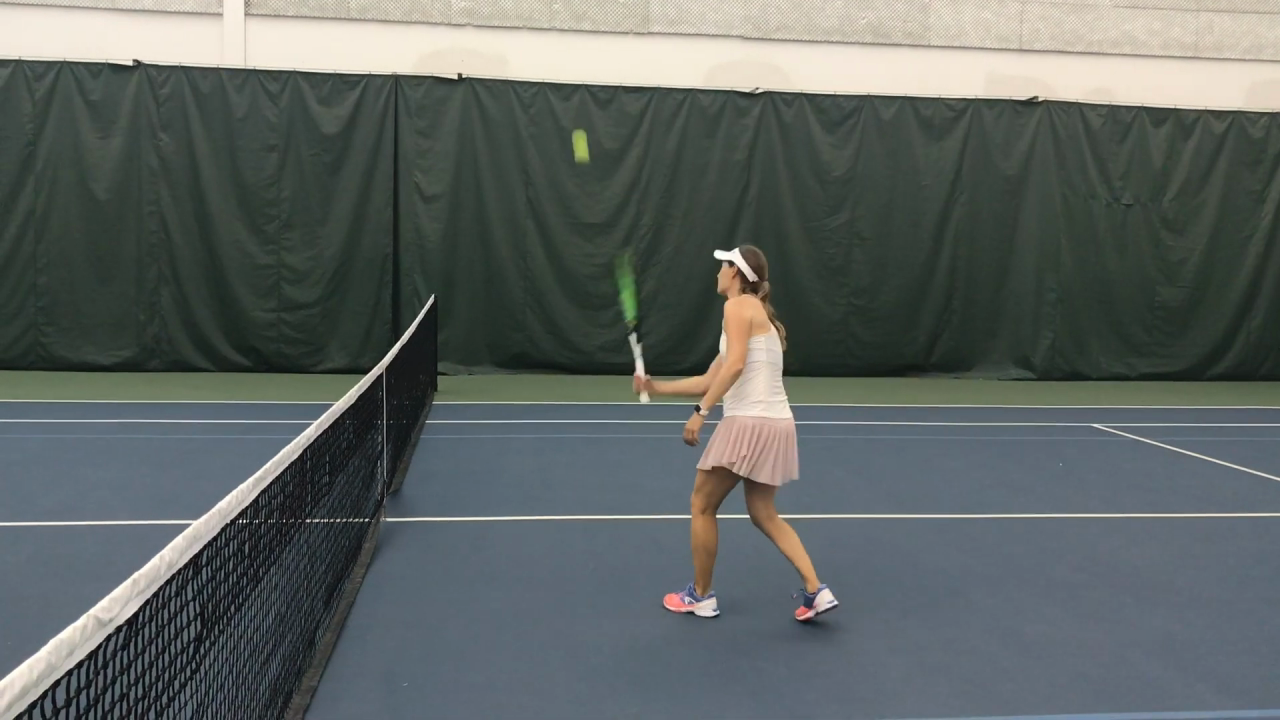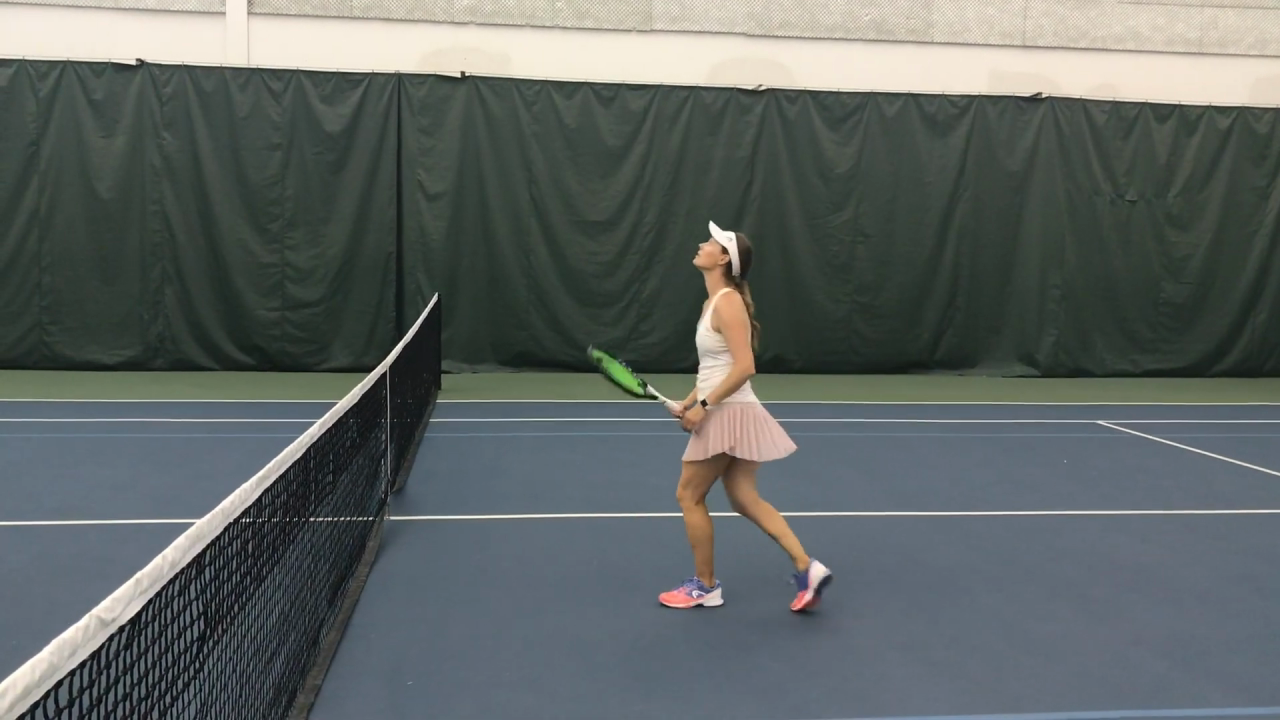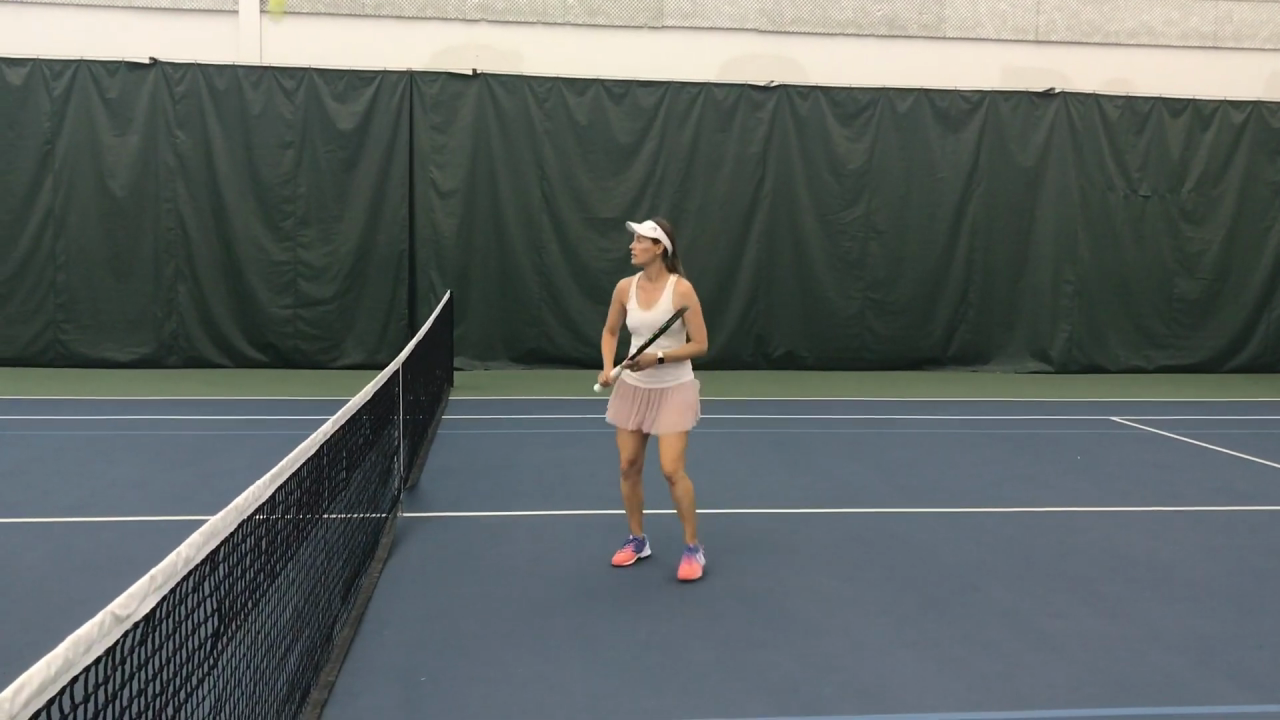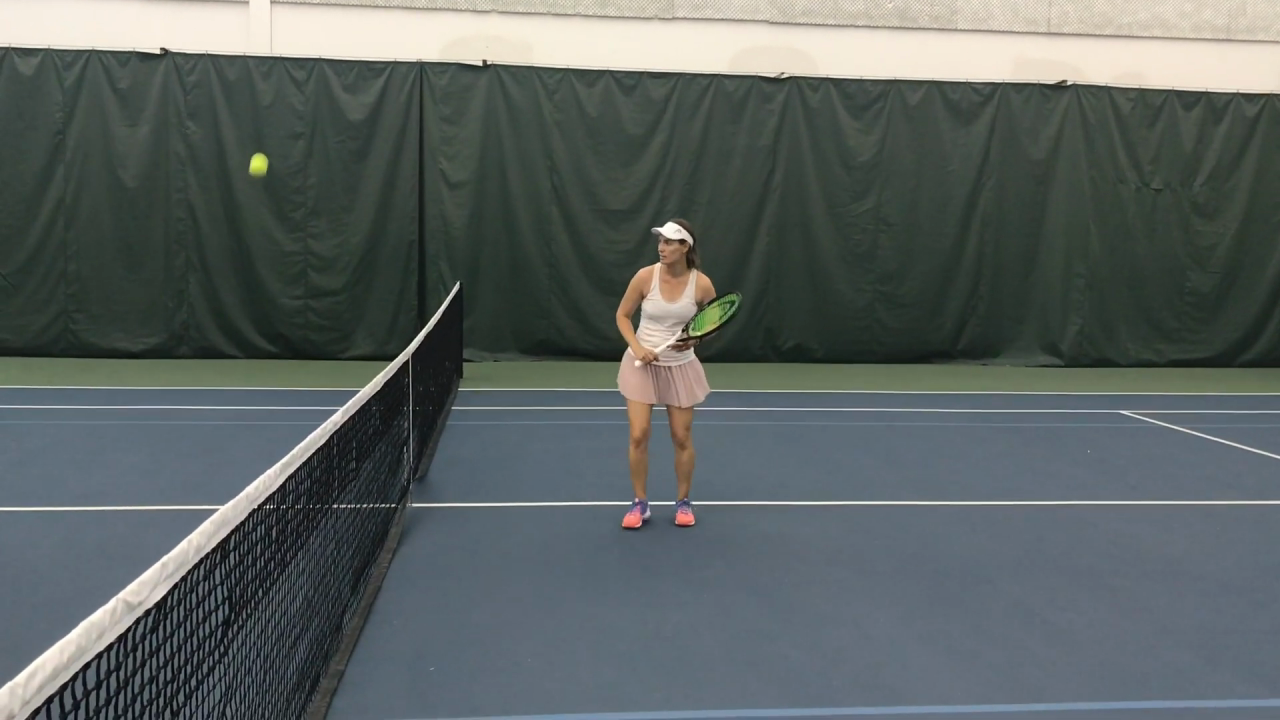
dt=0.7s
person 1, frame 1
left shoulder: (738, 305)
right shoulder: (759, 315)
left elbow: (734, 366)
right elbow: (710, 380)
left wrist: (699, 412)
right wrist: (656, 386)
left hip: (749, 425)
right hip: (778, 425)
left knee: (702, 507)
right knee: (765, 515)
left ankle: (701, 595)
right ankle: (816, 591)
person 1, frame 2
left shoulder: (728, 302)
right shoulder: (713, 302)
left elbow: (744, 369)
left wrist: (703, 406)
right wrist: (690, 400)
left hip: (727, 413)
right hip: (721, 412)
left knee: (689, 496)
right knee: (746, 500)
left ankle: (706, 586)
right ankle: (807, 568)
person 1, frame 3
left shoulder: (681, 289)
right shoulder: (625, 288)
left elbow: (700, 345)
right elbow: (610, 333)
left wrist: (658, 357)
right wrist: (608, 368)
left hip: (674, 389)
right hip: (633, 388)
left knee: (673, 471)
right knee: (628, 467)
left ankle: (693, 547)
right ankle: (637, 540)
person 1, frame 4
left shoulder: (702, 284)
right shoulder: (645, 276)
right elbow: (622, 316)
left wrist: (695, 339)
right wrist: (637, 348)
left hip: (680, 367)
right hip: (643, 365)
left knee: (682, 438)
right knee: (638, 436)
left ankle: (683, 501)
right ankle: (641, 503)
